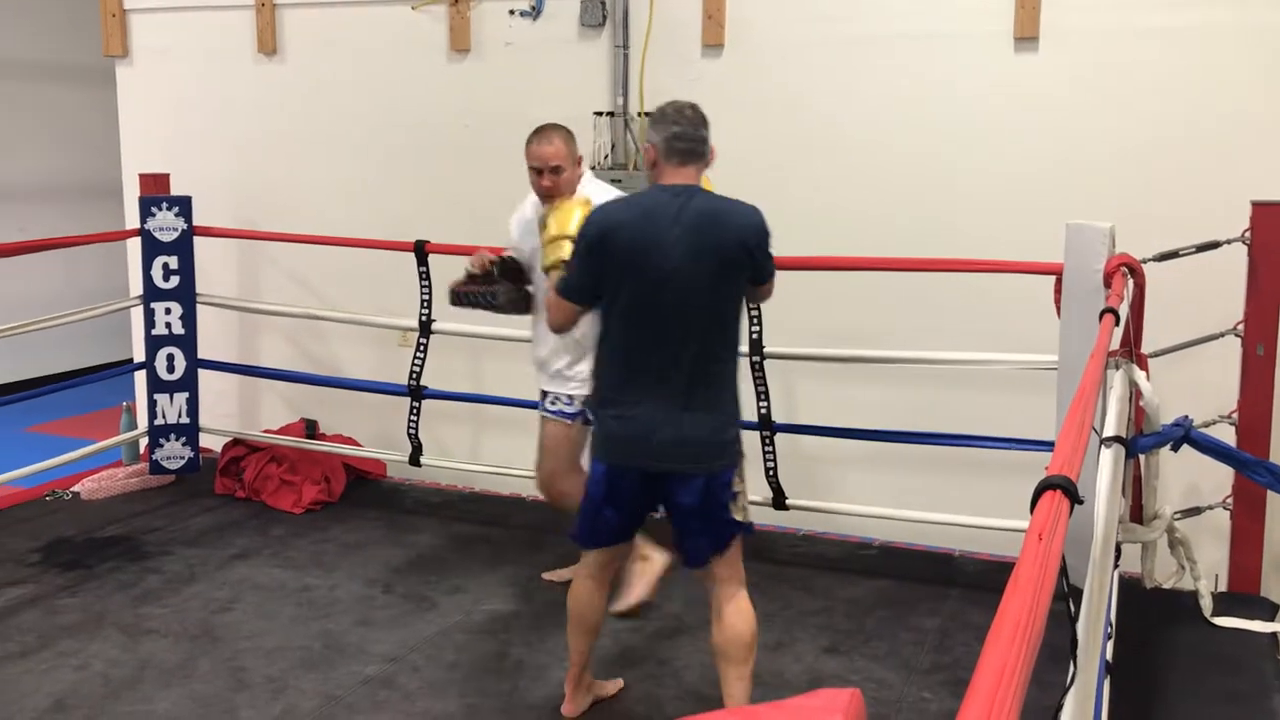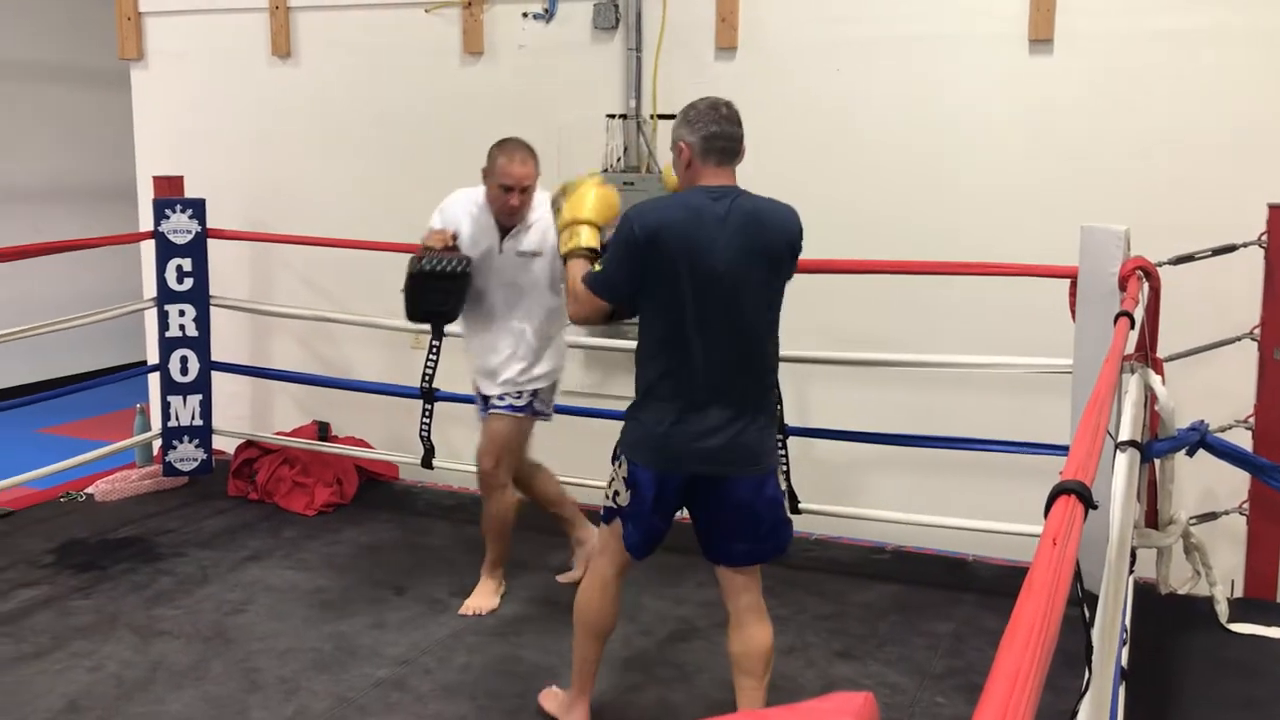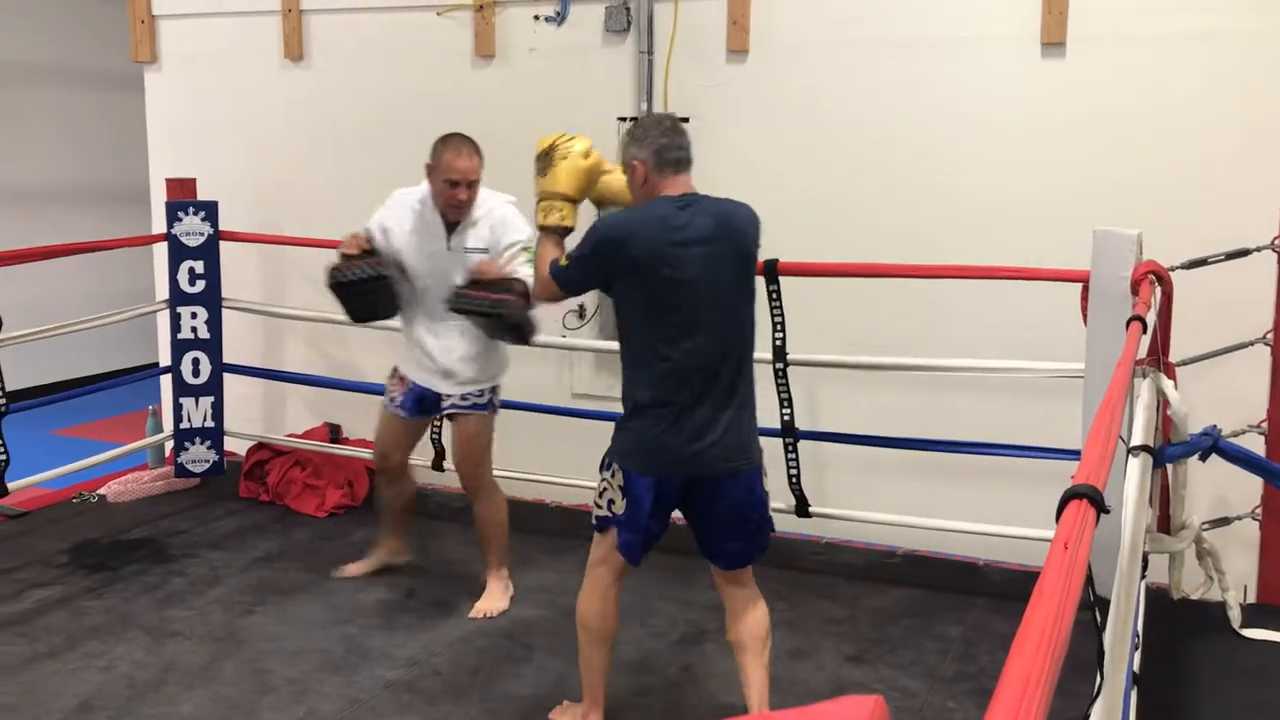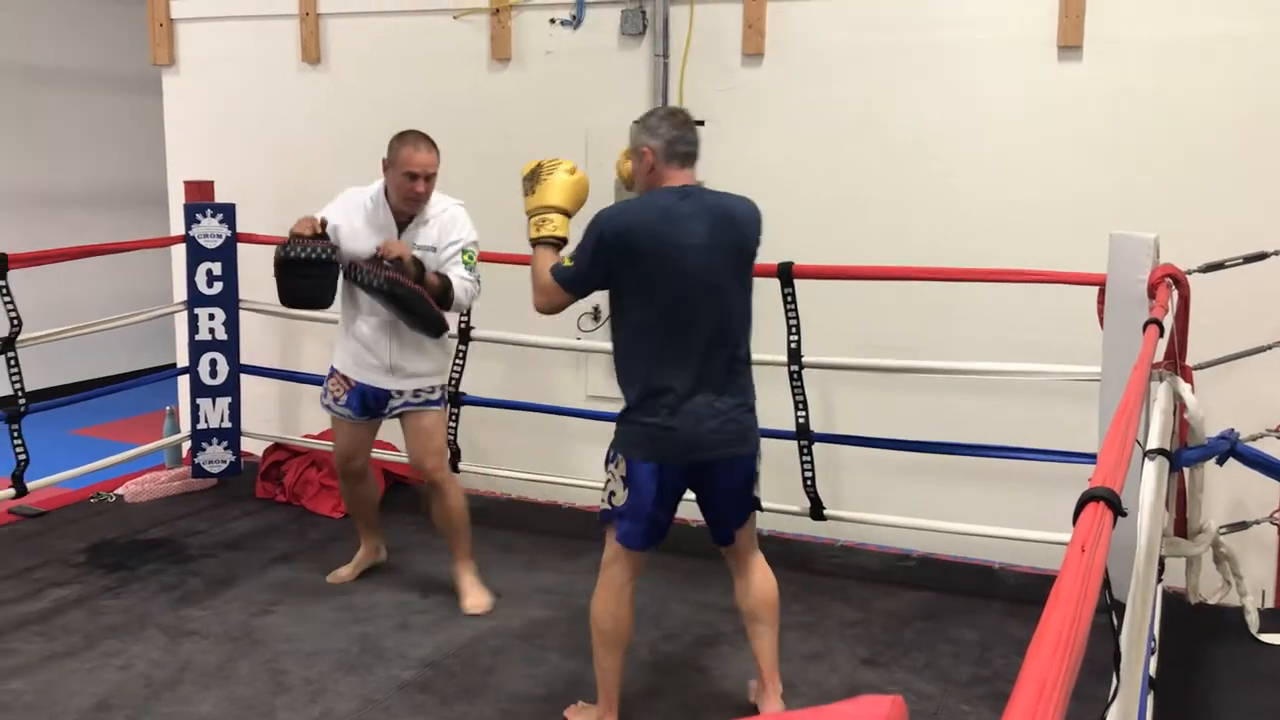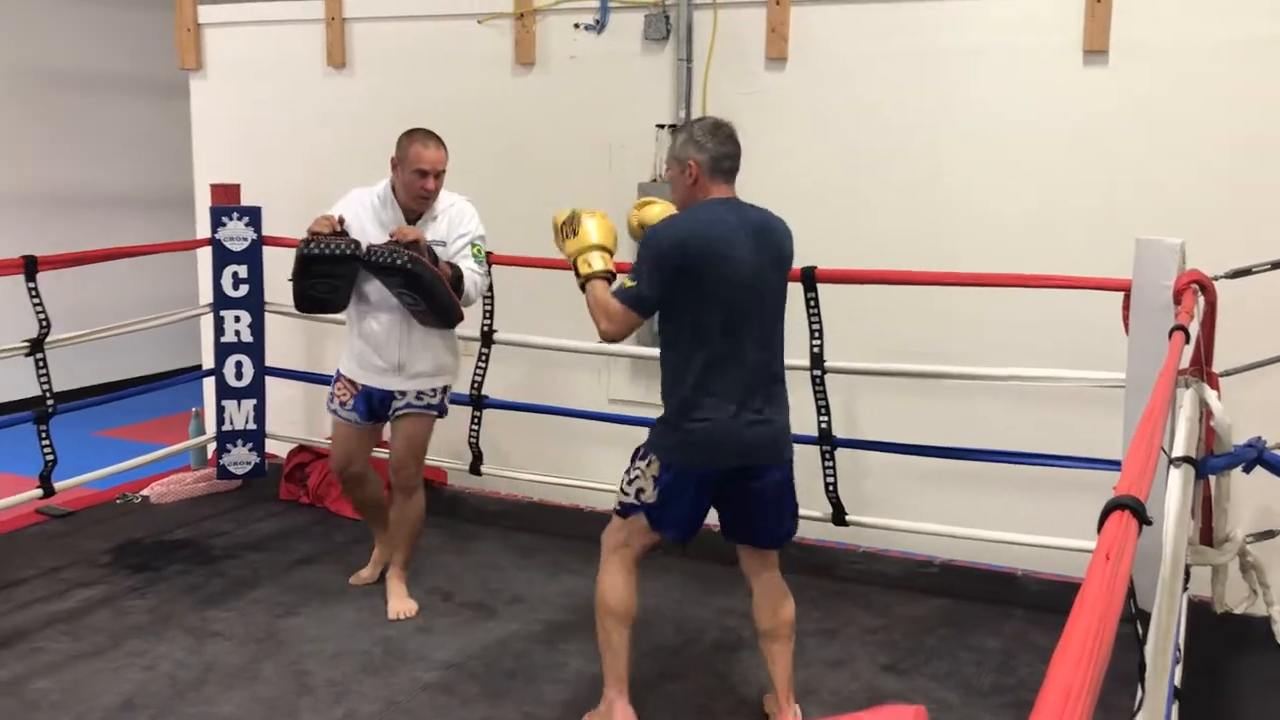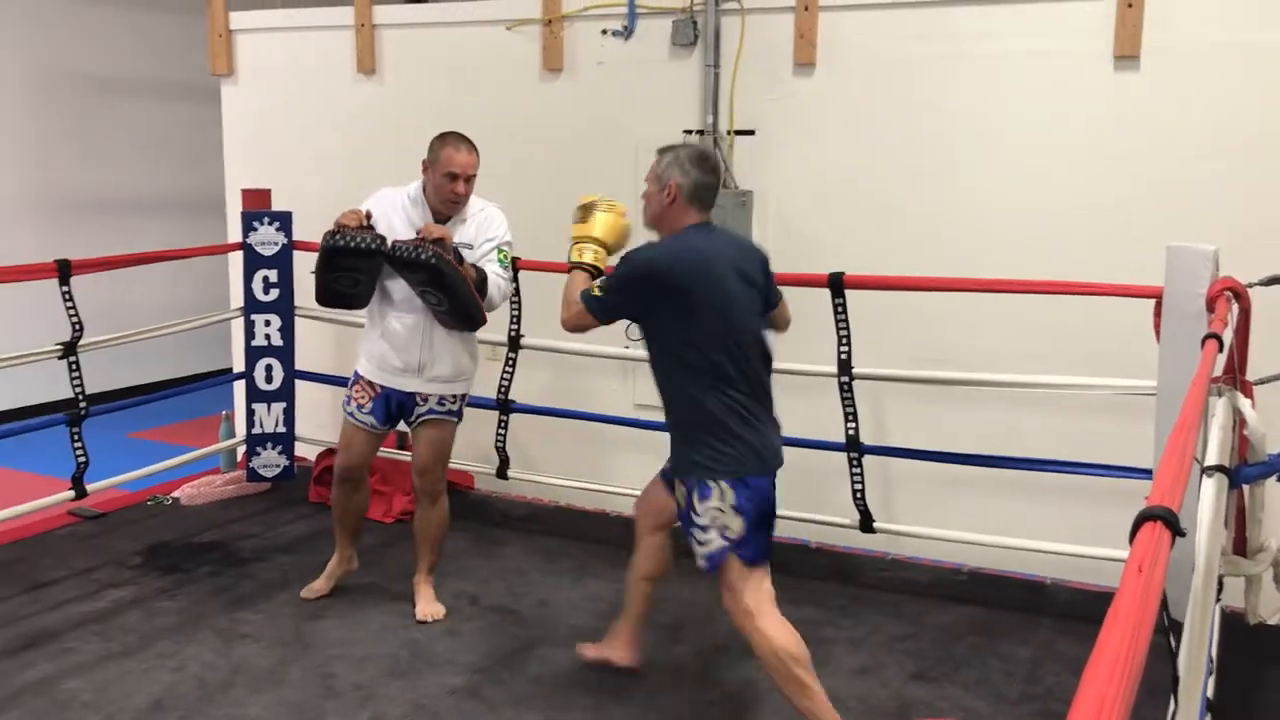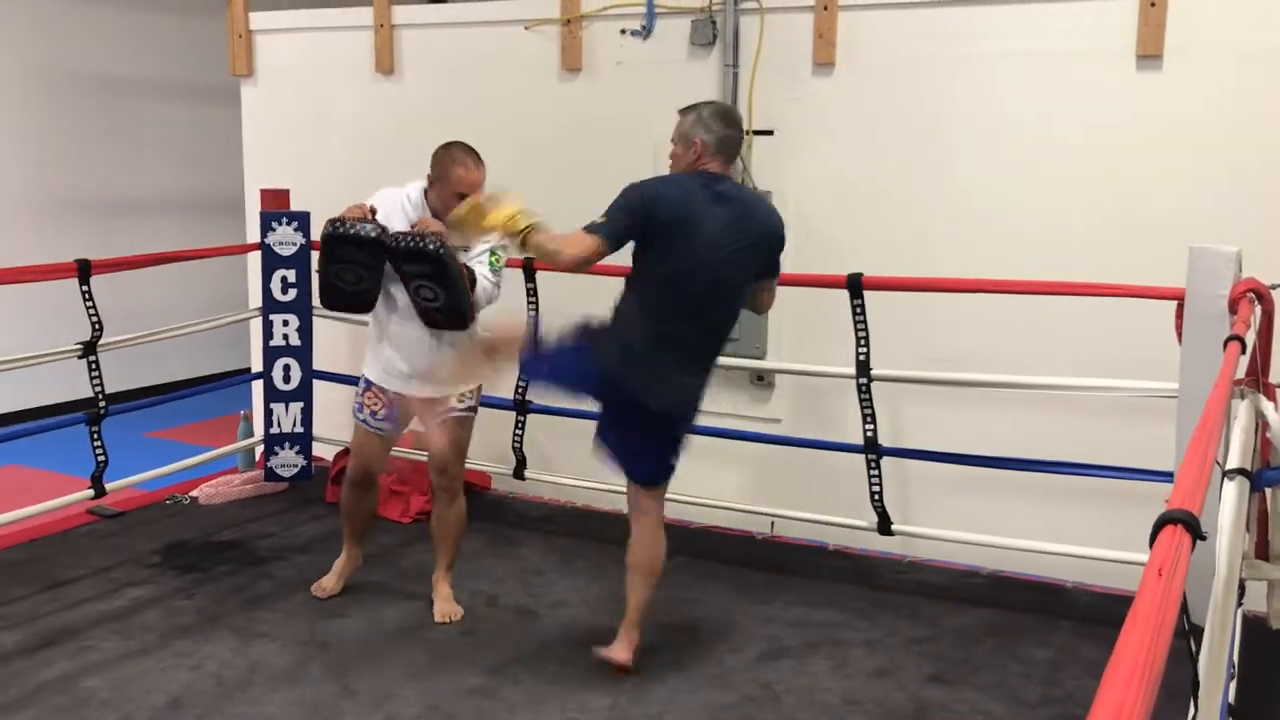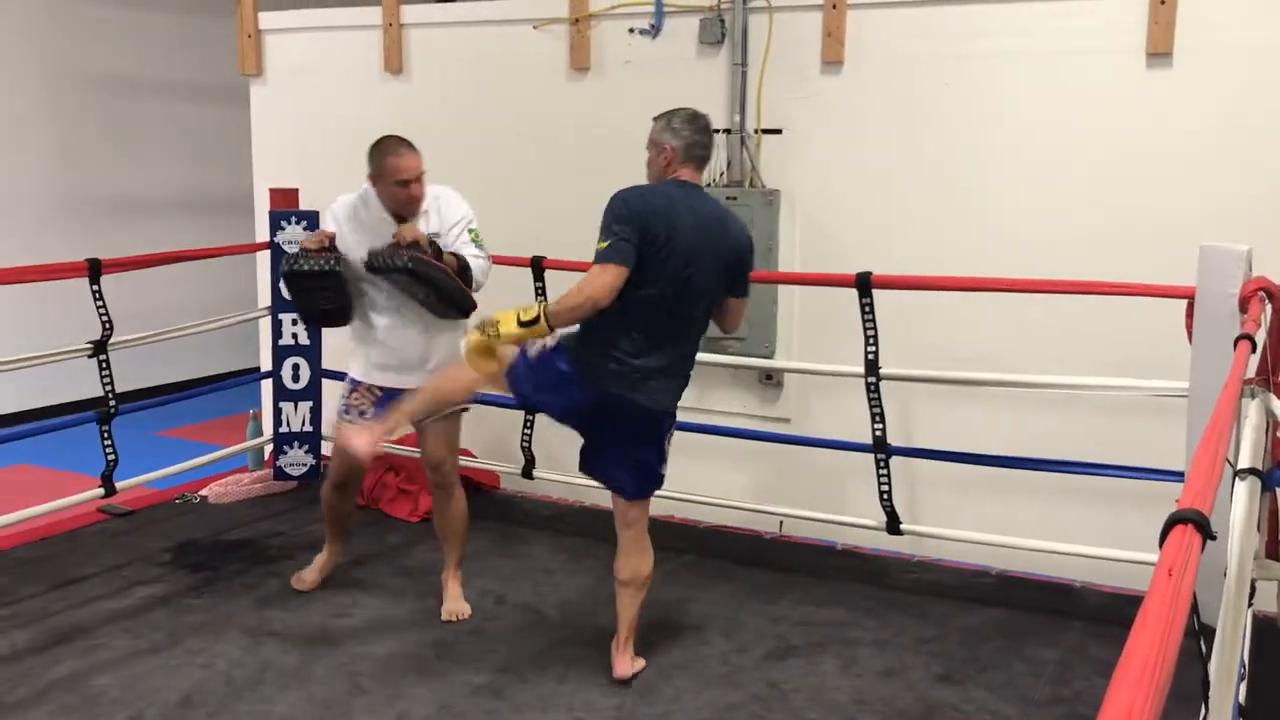
dt=0.3s
person 1, frame 1
left shoulder: (609, 221)
right shoulder: (744, 223)
left elbow: (559, 318)
right elbow: (759, 293)
left wrist: (559, 250)
left hip: (622, 434)
right hip: (706, 440)
left knee: (599, 560)
right knee: (726, 582)
person 1, frame 2
left shoulder: (648, 222)
right shoulder: (782, 224)
left elbow: (583, 310)
left wrist: (578, 238)
left hip: (658, 438)
right hip: (744, 445)
left knee: (608, 562)
right knee: (743, 594)
person 1, frame 3
left shoulder: (617, 233)
right shoulder: (741, 222)
left elbow: (547, 286)
left wrist: (556, 202)
right wrist: (627, 200)
left hip: (650, 444)
right hip: (731, 443)
left knee: (604, 568)
right knee: (738, 584)
person 1, frame 4
left shoulder: (620, 223)
right shoulder: (743, 216)
left elbow: (547, 298)
left wrist: (546, 219)
right wrist: (652, 195)
left hip: (654, 433)
right hip: (732, 428)
left knee: (620, 565)
right knee: (745, 555)
person 1, frame 5
left shoulder: (673, 238)
right shoulder: (774, 231)
left elbow: (613, 325)
left wrist: (590, 261)
left hip: (694, 438)
right hip: (765, 435)
left knee: (616, 550)
right knee: (763, 567)
person 1, frame 6
left shoulder: (654, 265)
right shoulder: (745, 254)
left elbow: (574, 317)
right elbow: (779, 319)
left wrist: (587, 249)
left hip: (726, 460)
right hip: (747, 442)
left knee: (749, 606)
right knee: (651, 510)
right ankle: (622, 643)
person 1, frame 7
left shoulder: (656, 196)
right shoulder: (767, 219)
left elbow: (572, 255)
right elbow: (762, 301)
left wrist: (521, 229)
left hip: (612, 363)
right hip: (677, 391)
left knee: (496, 351)
right knee: (647, 509)
right ankle: (627, 640)
person 1, frame 8
left shoulder: (636, 205)
right shoulder: (735, 234)
left elbow: (599, 291)
right elbow: (731, 321)
left wrist: (527, 323)
left hip: (588, 372)
right hip: (652, 400)
left knee: (482, 362)
right knee: (631, 522)
left ankle: (379, 432)
right ankle: (623, 652)
person 2, frame 1
left shoulder: (604, 208)
right shoulder: (532, 210)
right elbow: (519, 269)
right wrist: (492, 263)
left hip: (586, 368)
right hip: (560, 363)
left knee: (554, 477)
right knee: (566, 469)
left ankle: (643, 555)
person 2, frame 2
left shoulder: (556, 222)
right shoulder: (458, 207)
right wrist: (431, 247)
left hip: (527, 370)
right hip: (487, 363)
left knee: (491, 472)
right knee: (512, 465)
left ankle: (492, 575)
right ankle: (585, 534)
person 2, frame 3
left shoulder: (502, 216)
right shoulder: (401, 208)
left elbow: (529, 285)
left wrist: (504, 278)
right wrist: (357, 249)
left hip: (473, 371)
right hip: (417, 363)
left knee: (474, 476)
right knee: (387, 458)
left ankle: (498, 576)
right ankle: (391, 545)
person 2, frame 4
left shoulder: (450, 218)
right shoulder: (351, 206)
left elbow: (463, 292)
left wrist: (416, 269)
right wrist: (304, 236)
left hip: (419, 370)
right hip: (357, 363)
left knee: (433, 472)
right knee: (348, 463)
left ankle: (467, 571)
right ankle: (370, 547)
person 2, frame 5
left shoulder: (459, 215)
right shoulder: (358, 205)
left elbow: (471, 288)
left wrist: (428, 256)
right wrist: (319, 239)
left hip: (423, 371)
right hip: (361, 364)
left knee: (405, 475)
right knee: (346, 467)
left ankle: (397, 575)
right ankle: (384, 544)
person 2, frame 6
left shoulder: (487, 220)
right shoulder: (386, 205)
left elbow: (494, 293)
left wrist: (452, 255)
right wrist: (345, 234)
left hip: (442, 376)
right hip: (379, 367)
left knee: (429, 481)
right knee: (348, 468)
left ankle: (423, 581)
right ankle: (343, 556)
person 2, frame 7
right shoulder: (389, 208)
left elbow: (482, 291)
left hip: (453, 376)
right hip: (389, 371)
left knee: (447, 478)
right knee: (360, 472)
left ankle: (442, 580)
right ankle: (349, 554)
person 2, frame 8
left shoulder: (447, 204)
right shoulder: (345, 214)
left elbow: (475, 273)
left wrist: (429, 249)
right wrist: (315, 255)
left hip: (436, 369)
right hip: (374, 369)
left knee: (442, 474)
right knee: (343, 471)
left ankle: (452, 578)
right ankle: (330, 551)
